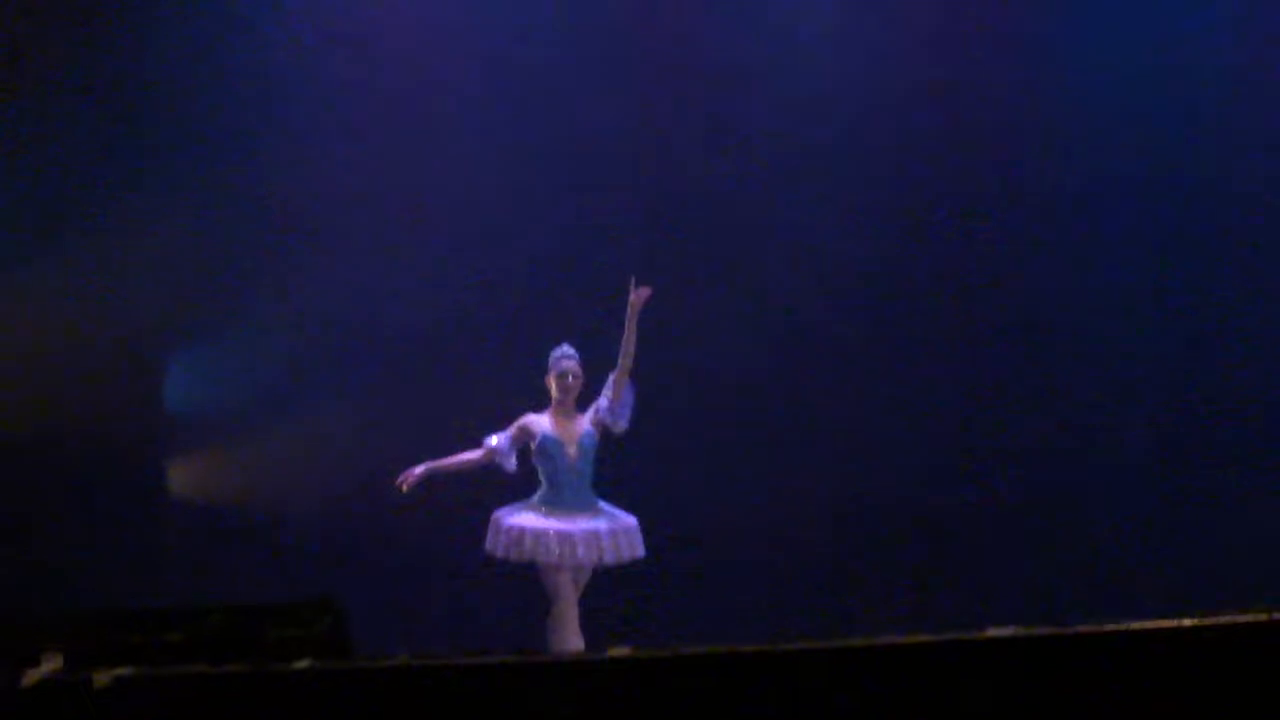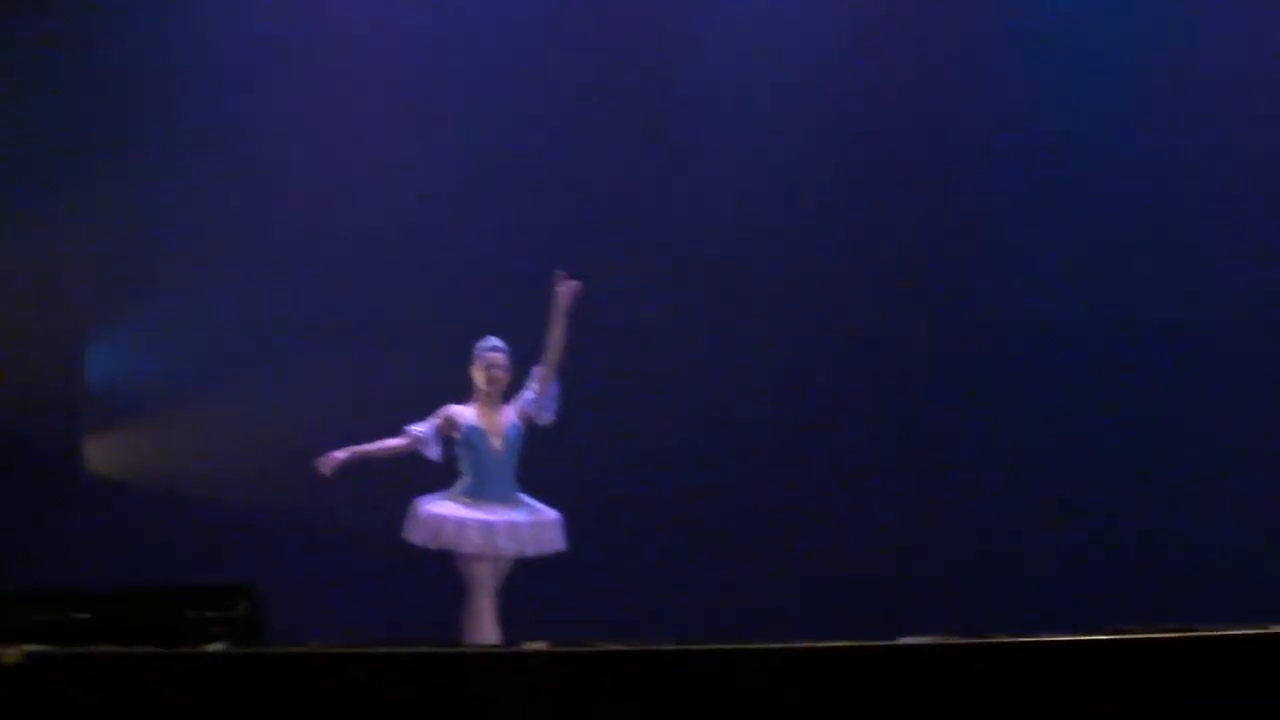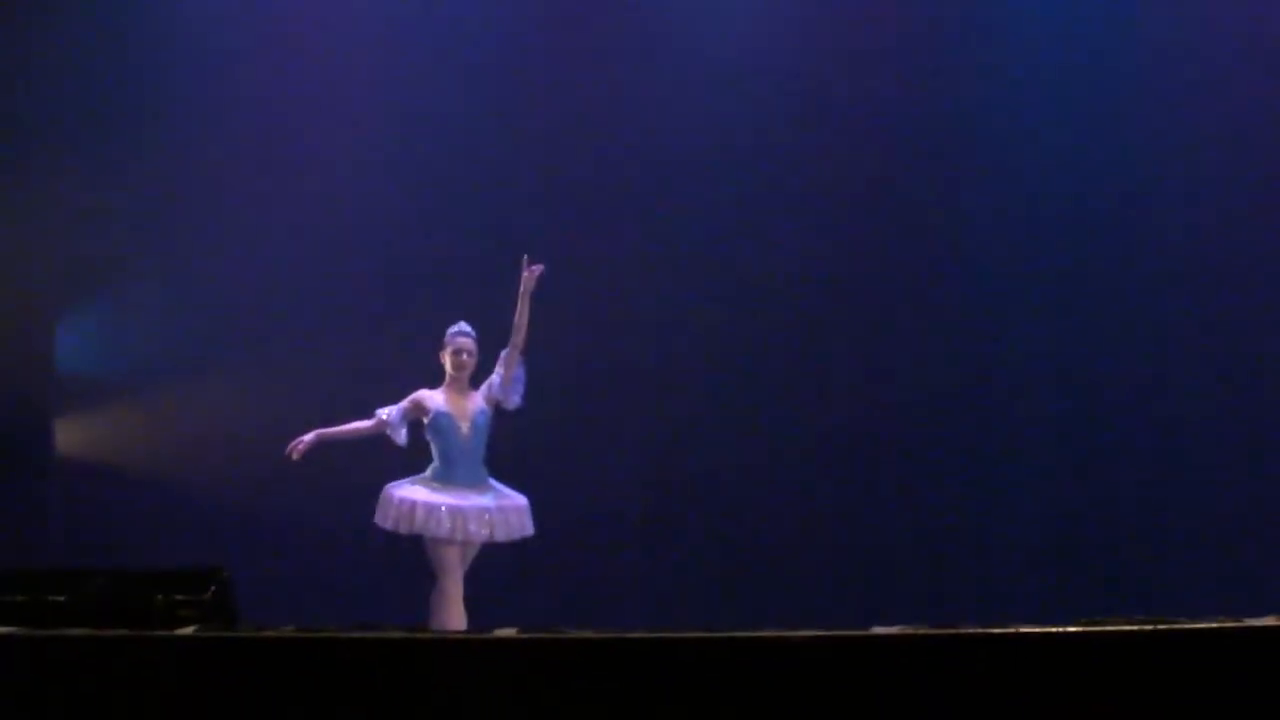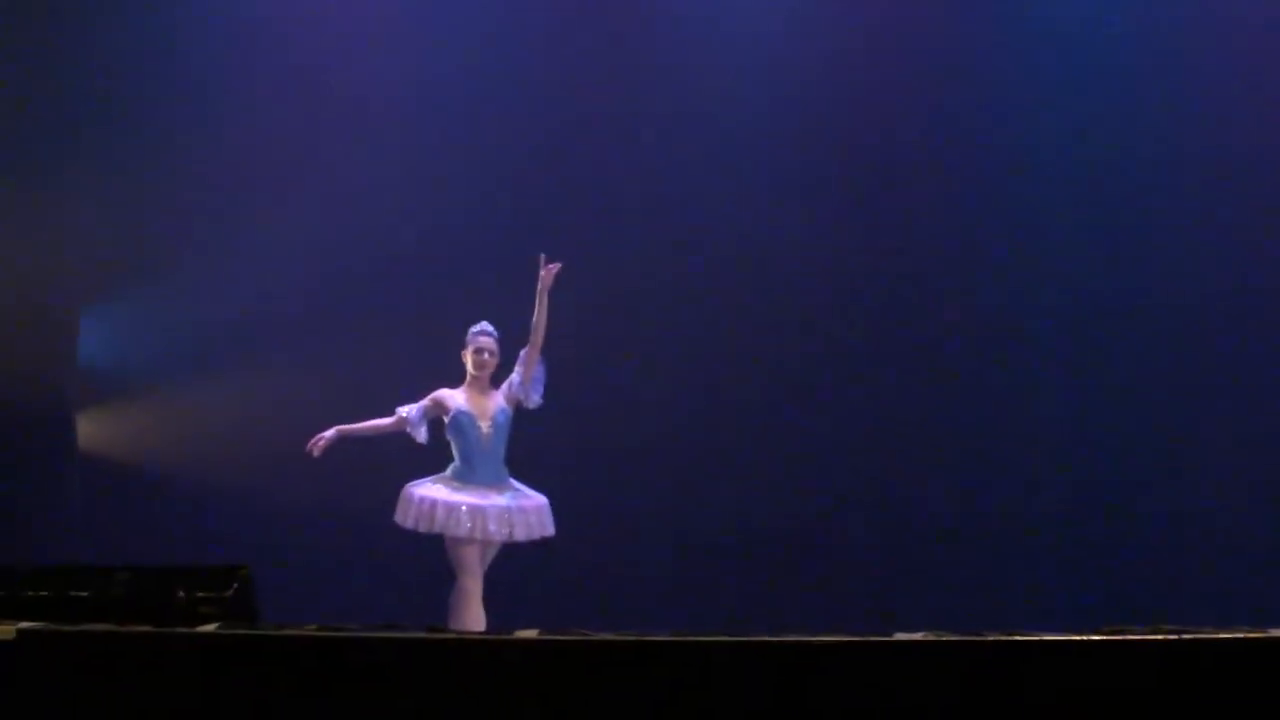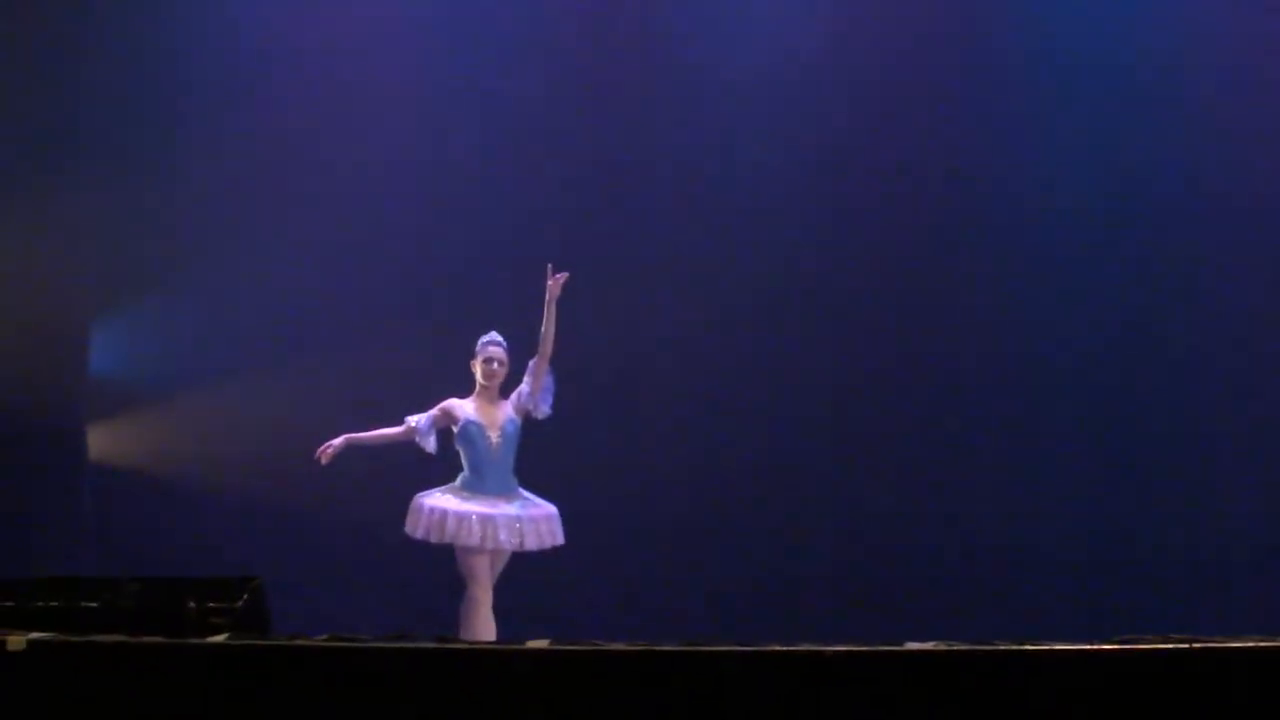
dt=0.3s
person 1, frame 1
left shoulder: (593, 420)
right shoulder: (531, 424)
left elbow: (623, 371)
right elbow: (482, 455)
left wrist: (632, 315)
right wrist: (428, 467)
left hip: (587, 521)
right hip: (548, 521)
left knee: (567, 605)
right knee: (564, 606)
person 1, frame 2
left shoulder: (518, 412)
right shoulder: (455, 415)
left elbow: (550, 363)
right elbow: (405, 442)
left wrist: (561, 309)
right wrist: (350, 453)
left hip: (508, 513)
right hip: (469, 511)
left knee: (485, 596)
right knee: (481, 597)
person 1, frame 3
left shoulder: (486, 397)
right shoulder: (425, 400)
left elbow: (515, 348)
right elbow: (373, 425)
left wrist: (525, 293)
right wrist: (318, 435)
left hip: (477, 498)
right hip: (438, 495)
left knee: (451, 581)
right knee: (450, 582)
person 1, frame 4
left shoulder: (507, 396)
right shoulder: (446, 399)
left elbow: (535, 346)
right elbow: (393, 422)
left wrist: (542, 291)
right wrist: (339, 431)
left hip: (498, 497)
right hip: (459, 495)
left knee: (470, 581)
right knee: (470, 582)
person 1, frame 5
left shoulder: (516, 406)
right shoulder: (455, 408)
left elbow: (544, 356)
right elbow: (402, 431)
left wrist: (550, 302)
right wrist: (348, 439)
left hip: (507, 507)
right hip: (468, 504)
left knee: (480, 591)
right knee: (480, 591)
